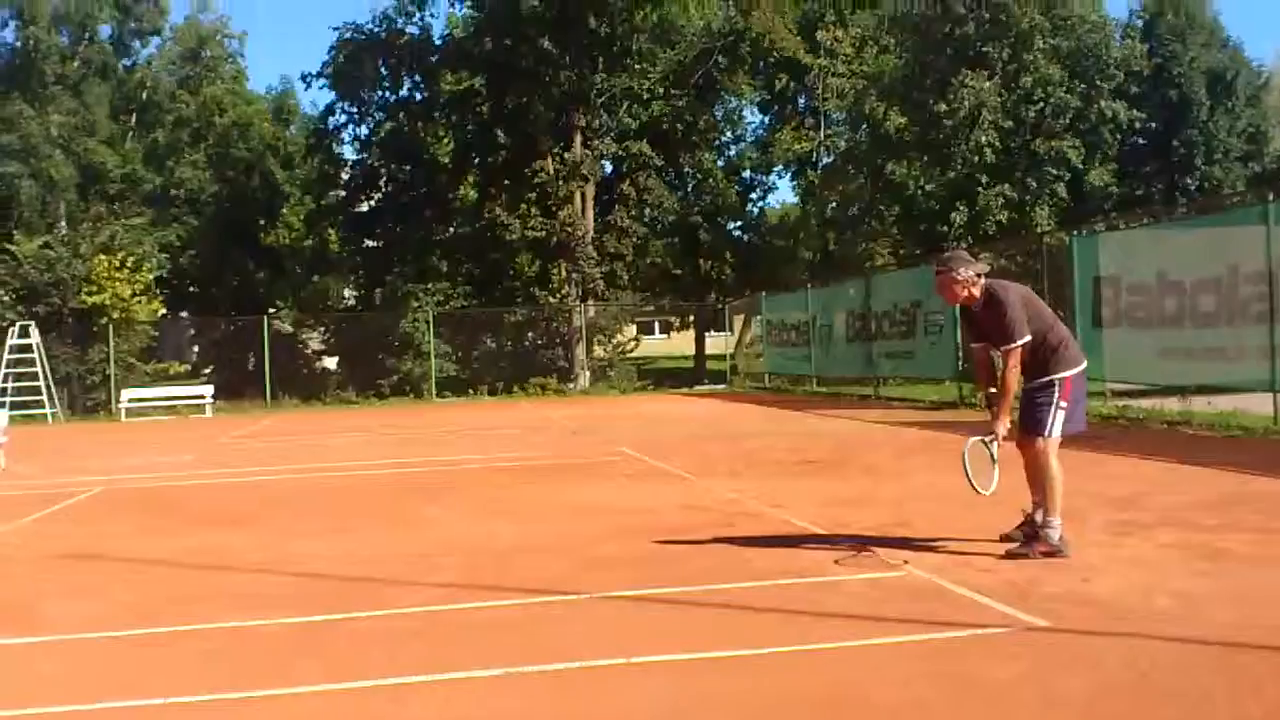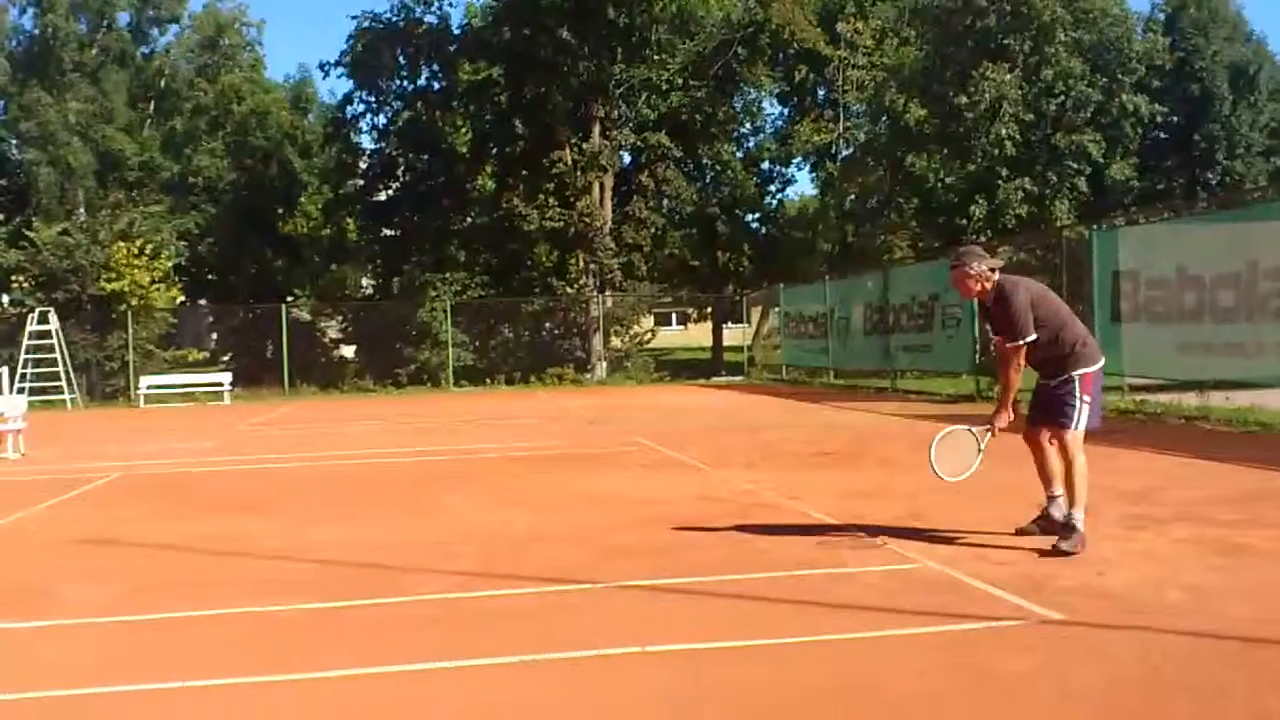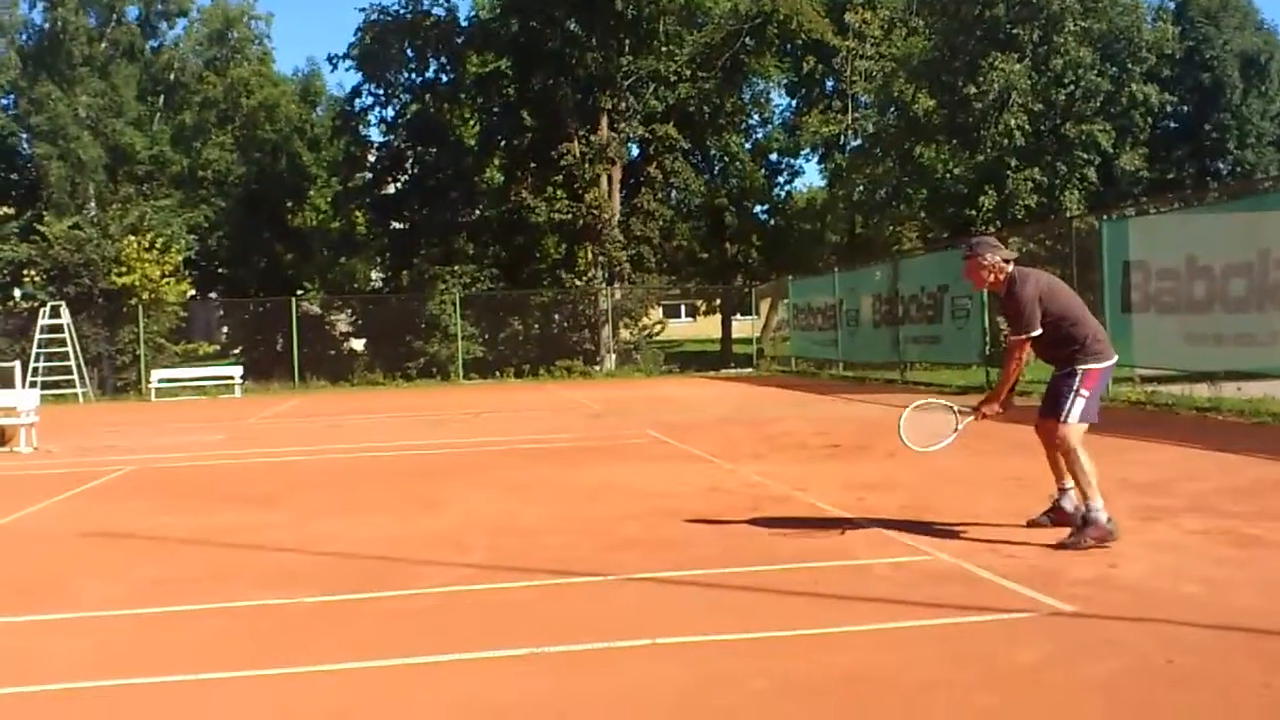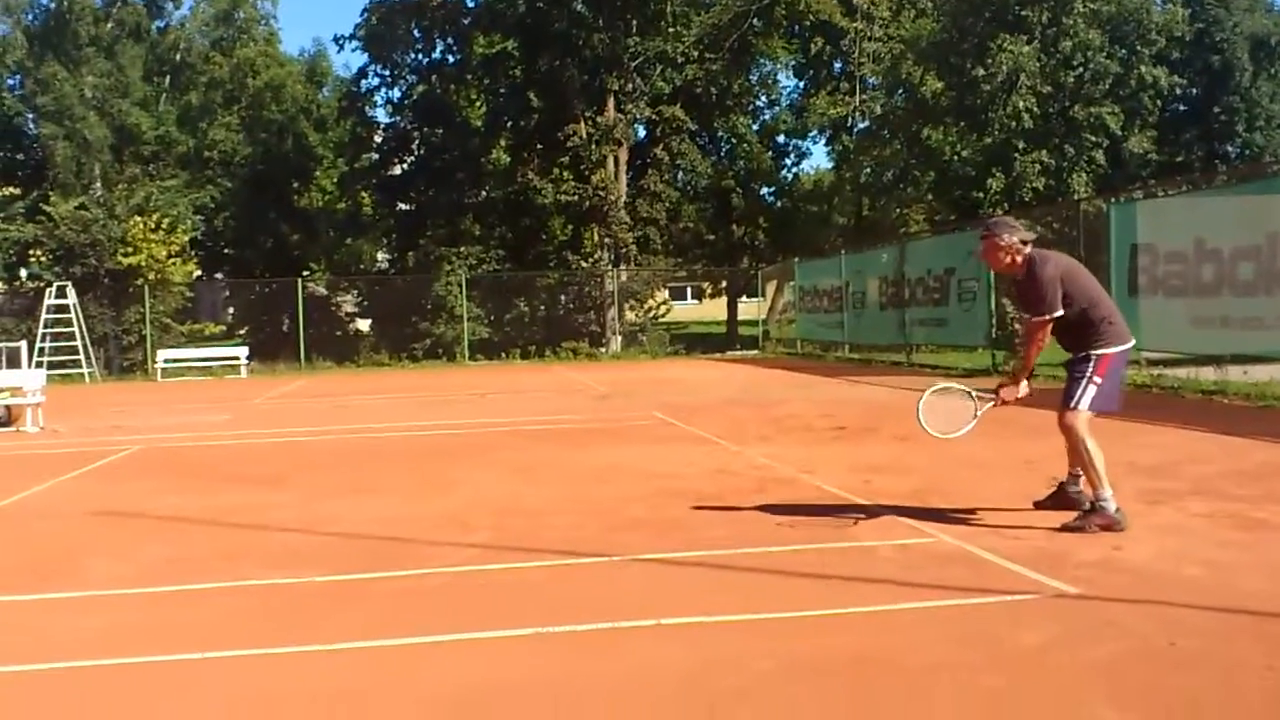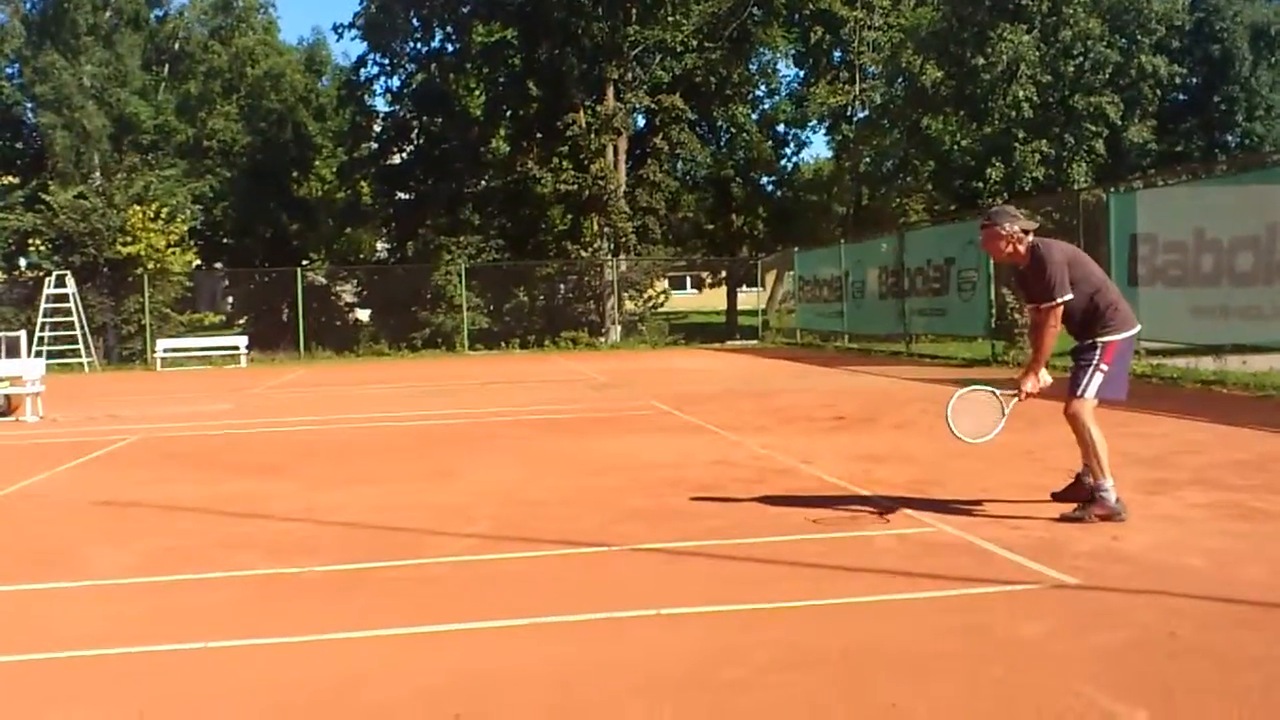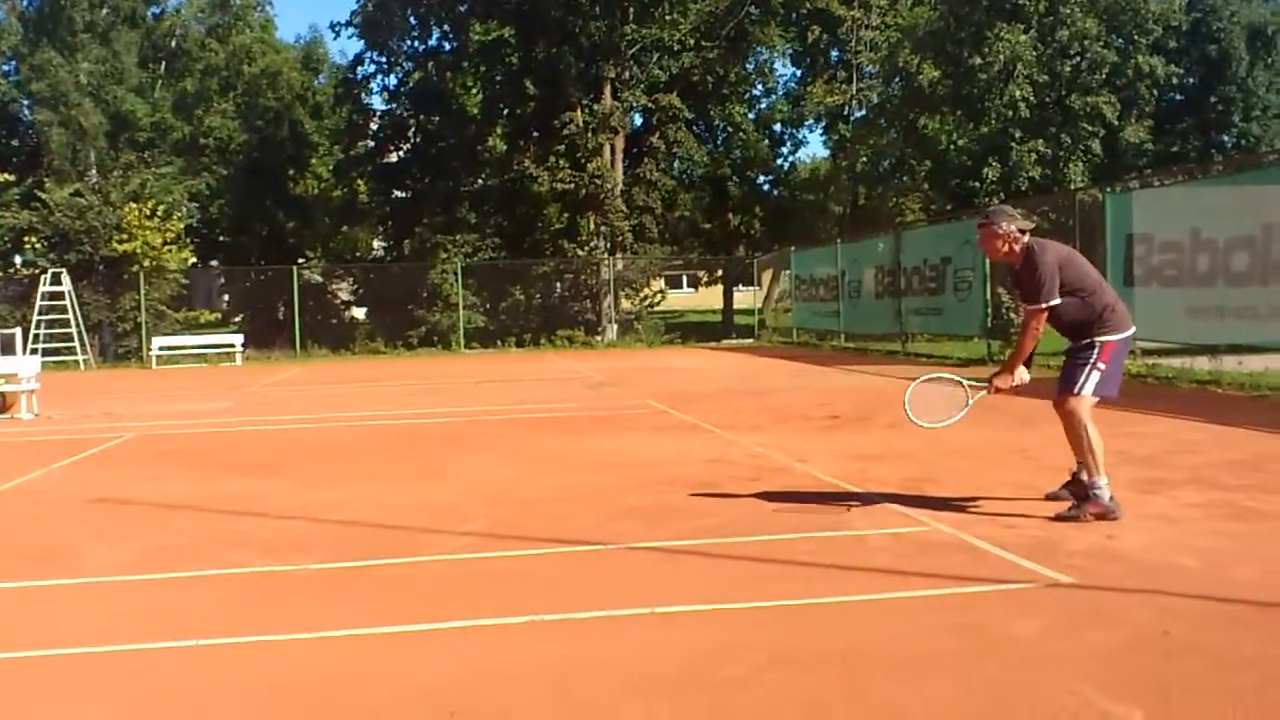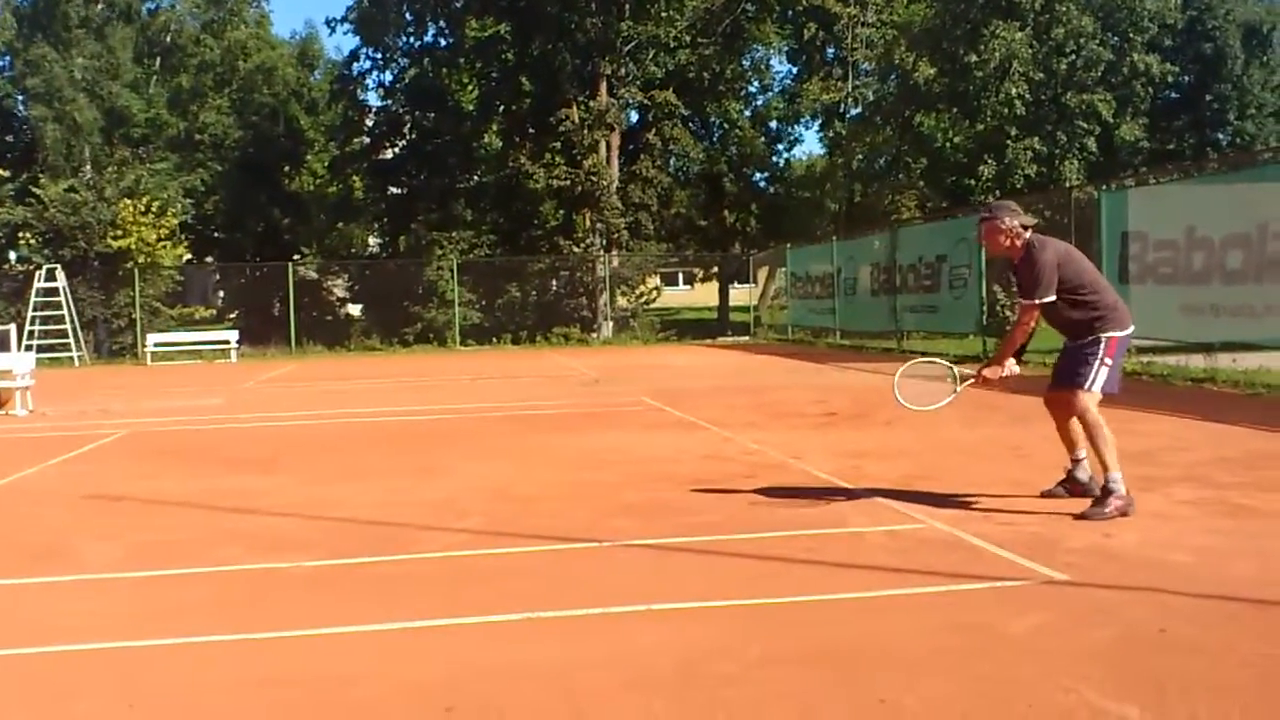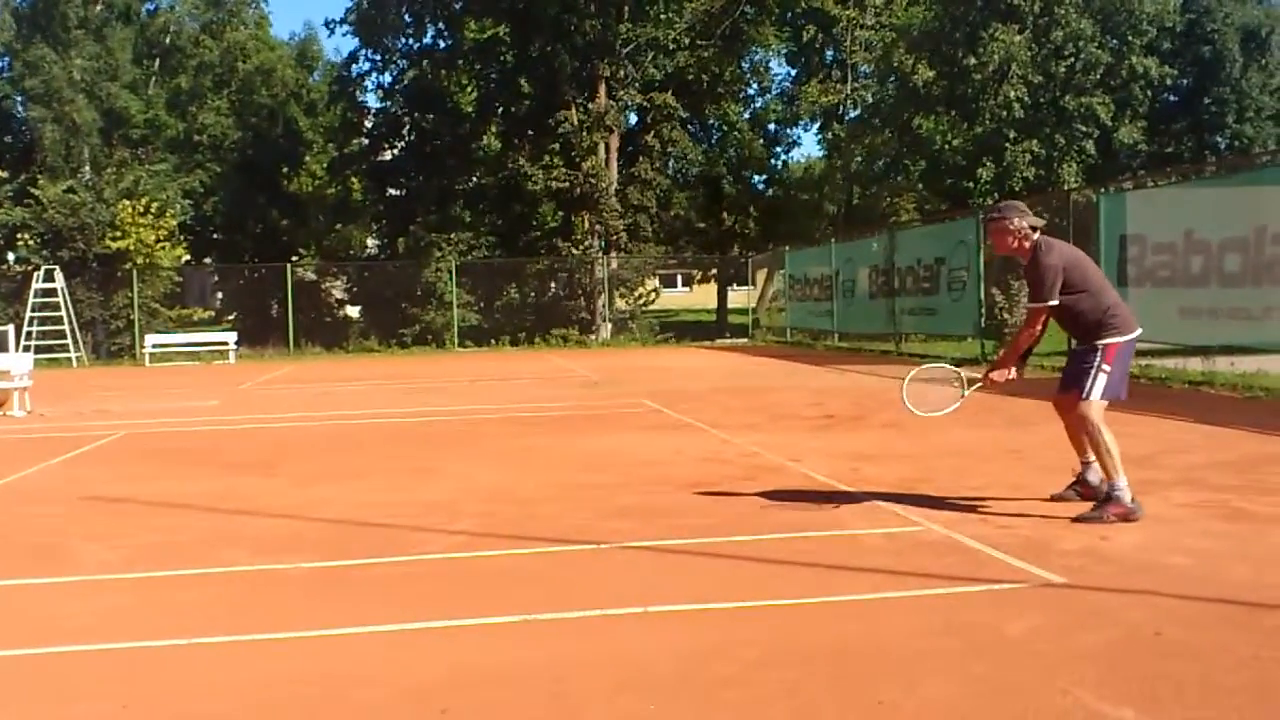
dt=0.3s
person 1, frame 1
left shoulder: (1004, 299)
right shoulder: (969, 310)
left elbow: (1012, 365)
right elbow: (982, 359)
left wrist: (1002, 416)
right wrist: (992, 403)
left hip: (1060, 370)
right hip: (1037, 373)
left knee: (1043, 448)
right knee: (1027, 446)
left ankle: (1052, 537)
right ankle: (1038, 520)
person 1, frame 2
left shoulder: (1014, 296)
right shoulder: (990, 301)
left elbow: (1016, 361)
right elbow: (1003, 355)
left wrist: (1002, 409)
right wrist: (1009, 403)
left hip: (1078, 365)
right hip: (1052, 369)
left knee: (1069, 441)
right knee: (1036, 437)
left ankle: (1075, 527)
right ankle: (1055, 513)
person 1, frame 3
left shoulder: (1023, 290)
right shoulder: (1009, 289)
left elbow: (1018, 355)
right elbow: (1015, 349)
left wrist: (995, 398)
right wrist: (1006, 392)
left hip: (1089, 359)
right hip: (1070, 361)
left knee: (1065, 436)
right knee: (1046, 429)
left ankle: (1098, 520)
right ankle: (1067, 504)
person 1, frame 4
left shoulder: (1043, 270)
right shoulder: (1023, 278)
left elbow: (1040, 337)
right elbow: (1030, 333)
left wrist: (1013, 382)
right wrist: (1021, 379)
left hip: (1105, 345)
right hip: (1089, 346)
left knee: (1072, 421)
right knee: (1071, 419)
left ankle: (1107, 509)
right ankle: (1073, 490)
person 1, frame 5
left shoulder: (1048, 257)
right shoulder: (1025, 270)
left elbow: (1052, 323)
right elbow: (1038, 322)
left wrist: (1032, 372)
right wrist: (1037, 369)
left hip: (1112, 332)
right hip: (1094, 334)
left knee: (1078, 410)
right knee: (1078, 409)
left ankle: (1108, 499)
right ankle: (1087, 481)
person 1, frame 6
left shoulder: (1042, 259)
right shoulder: (1022, 267)
left elbow: (1035, 326)
right elbow: (1032, 324)
left wrist: (1006, 371)
right wrist: (1019, 365)
left hip: (1107, 332)
right hip: (1085, 335)
left knee: (1077, 408)
right knee: (1064, 405)
left ankle: (1101, 498)
right ankle: (1084, 479)
person 1, frame 7
left shoulder: (1042, 256)
right shoulder: (1024, 261)
left elbow: (1027, 322)
right elbow: (1028, 320)
left wrist: (996, 363)
right wrist: (1012, 358)
left hip: (1106, 329)
right hip: (1081, 333)
left knee: (1083, 405)
right knee: (1057, 401)
left ankle: (1116, 493)
right ankle: (1080, 476)
person 1, frame 8
left shoulder: (1047, 260)
right shoulder: (1034, 260)
left elbow: (1033, 326)
right elbow: (1036, 323)
left wrist: (1002, 365)
right wrist: (1018, 361)
left hip: (1111, 334)
right hip: (1091, 336)
left knee: (1087, 412)
right knee: (1065, 404)
left ankle: (1122, 499)
right ankle: (1091, 479)
